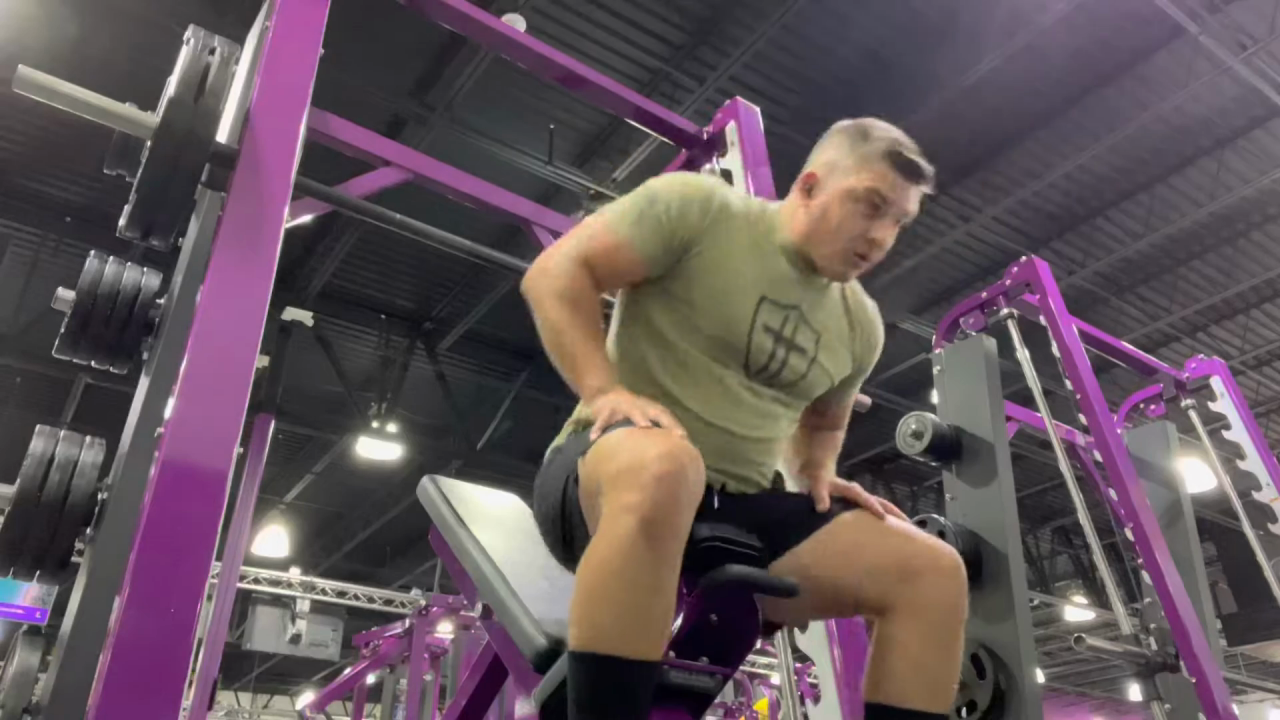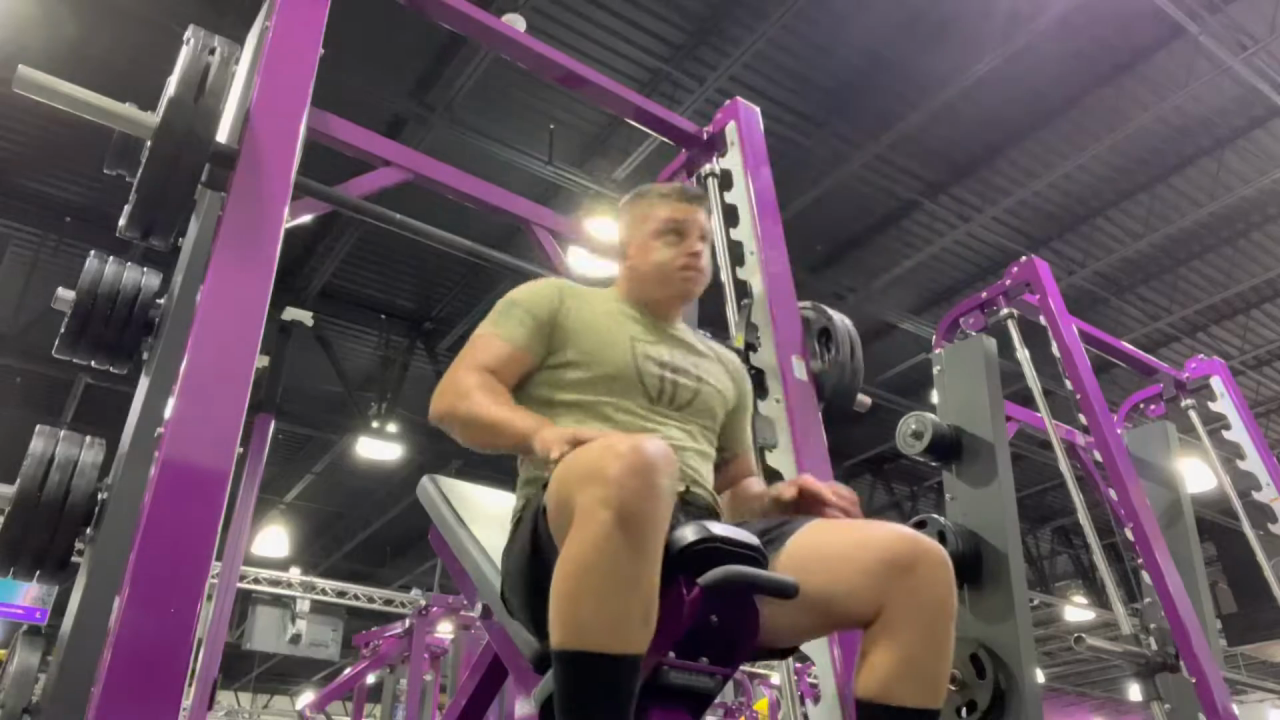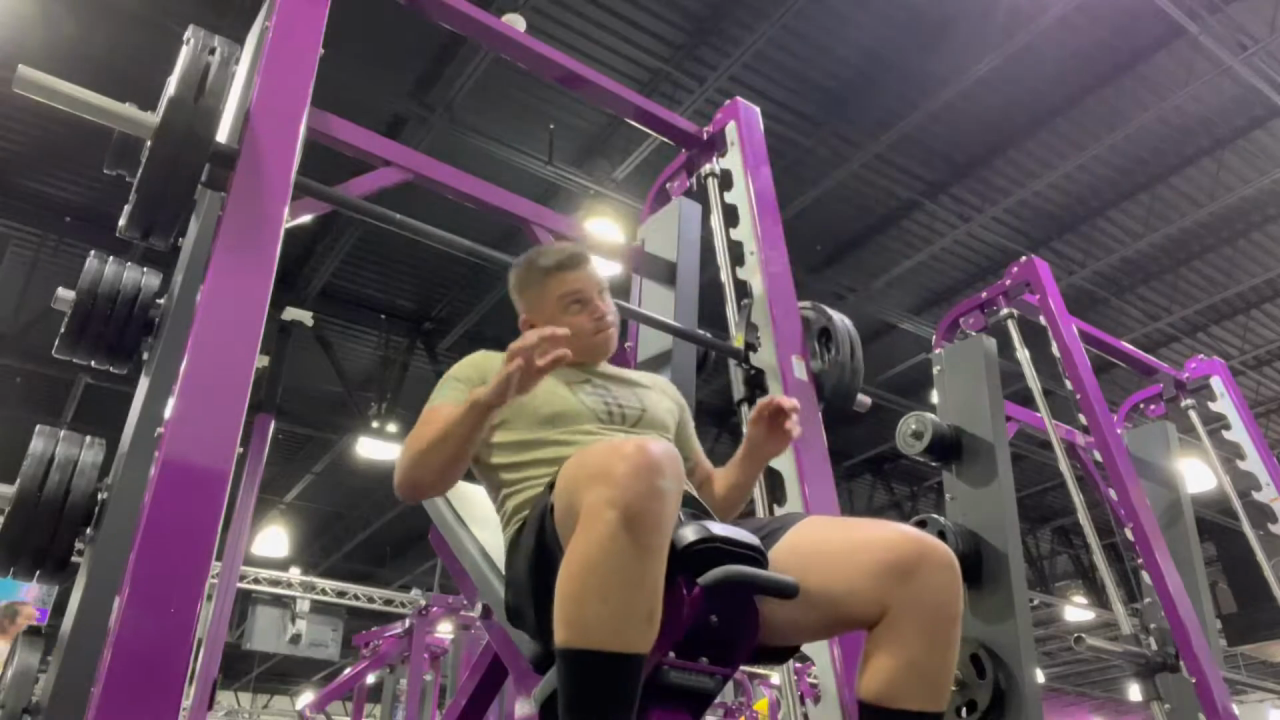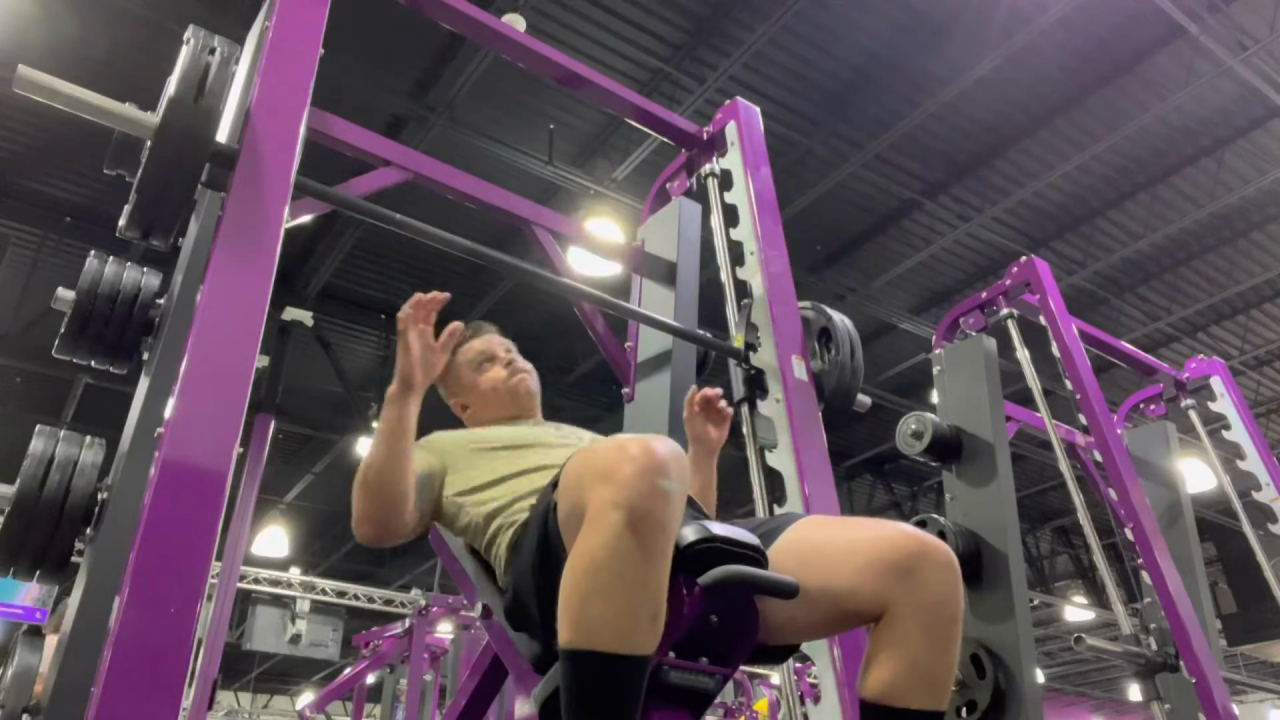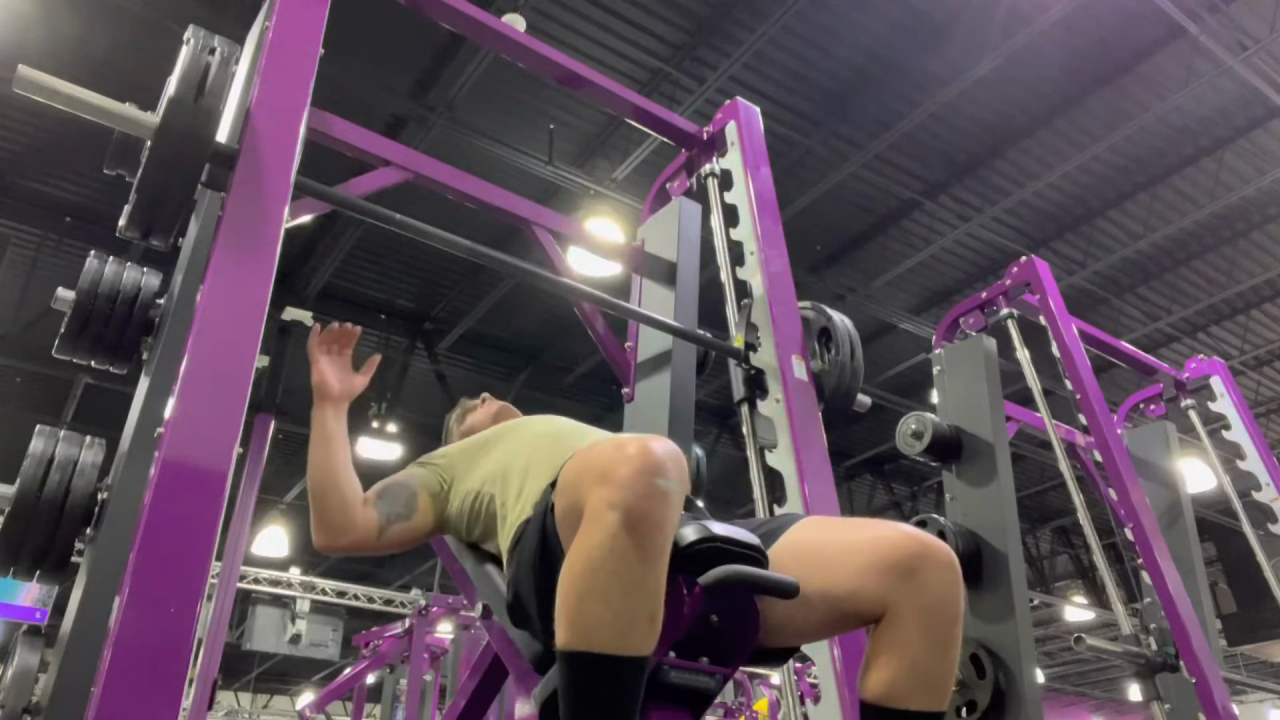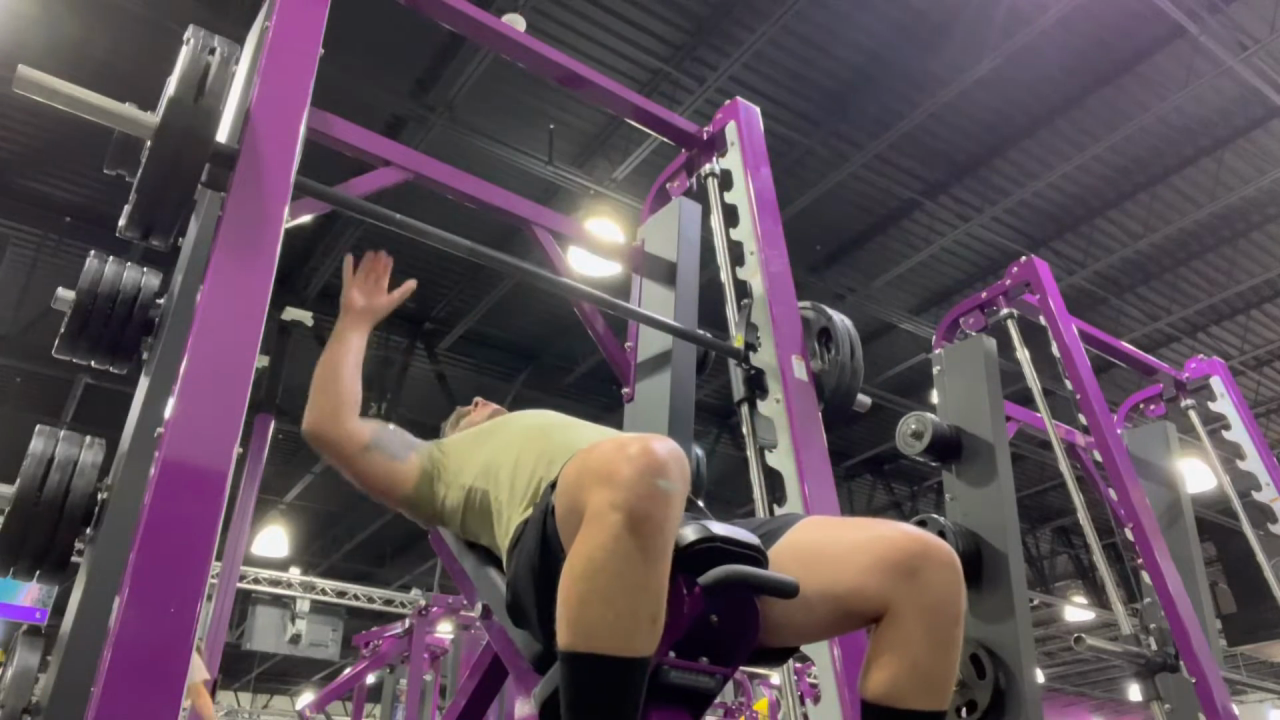
dt=0.4s
person 1, frame 1
left shoulder: (859, 325)
right shoulder: (698, 209)
right elbow: (557, 271)
left wrist: (819, 474)
right wrist: (606, 391)
left hip: (739, 519)
right hip: (614, 492)
left knee: (932, 572)
right knee: (662, 467)
person 1, frame 2
left shoulder: (723, 367)
right shoulder: (553, 304)
right elbow: (453, 399)
left wrist: (781, 497)
right wrist: (544, 433)
right hip: (573, 538)
left knee: (917, 564)
right knee: (633, 465)
person 1, frame 3
left shoulder: (657, 391)
right shoulder: (485, 370)
right elbow: (412, 480)
left wrist: (755, 452)
right wrist: (495, 394)
right hip: (567, 551)
left knee: (921, 565)
right knee: (638, 467)
person 1, frame 4
left shoulder: (600, 441)
right shoulder: (447, 452)
right elbow: (377, 525)
left wrist: (704, 454)
right wrist: (407, 389)
right hip: (558, 555)
left knee: (923, 564)
right knee: (643, 466)
person 1, frame 5
right shoulder: (450, 470)
right elbow: (341, 528)
right wrist: (330, 403)
right hip: (565, 550)
left knee: (922, 567)
right knee: (641, 468)
person 1, frame 6
right shoulder: (441, 464)
right elbow: (330, 427)
right wrist: (356, 322)
right hip: (564, 550)
left knee: (924, 564)
right knee: (645, 463)
